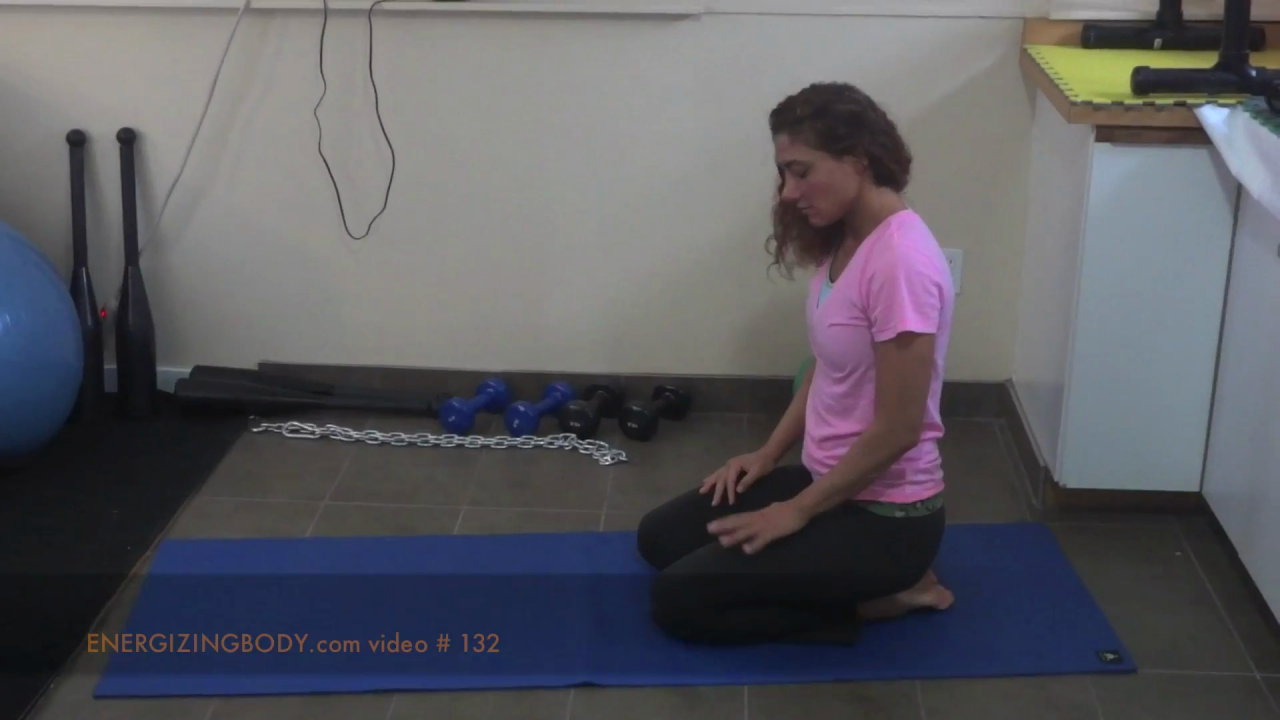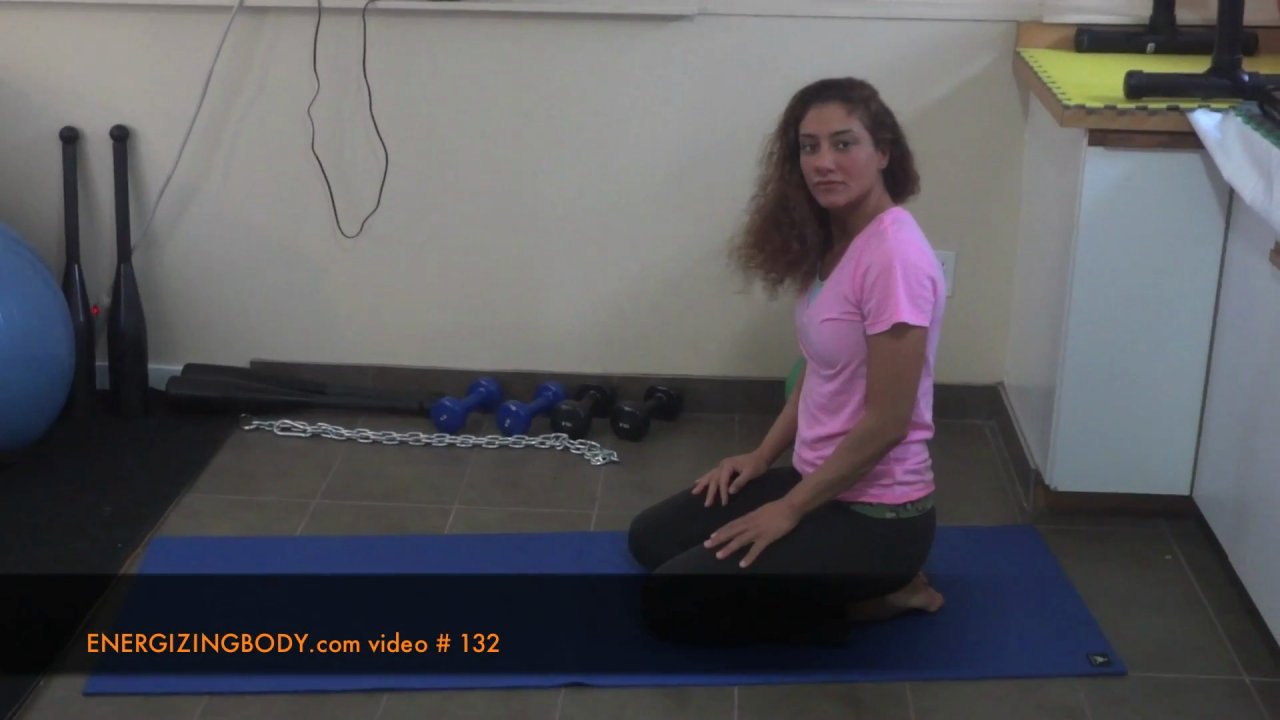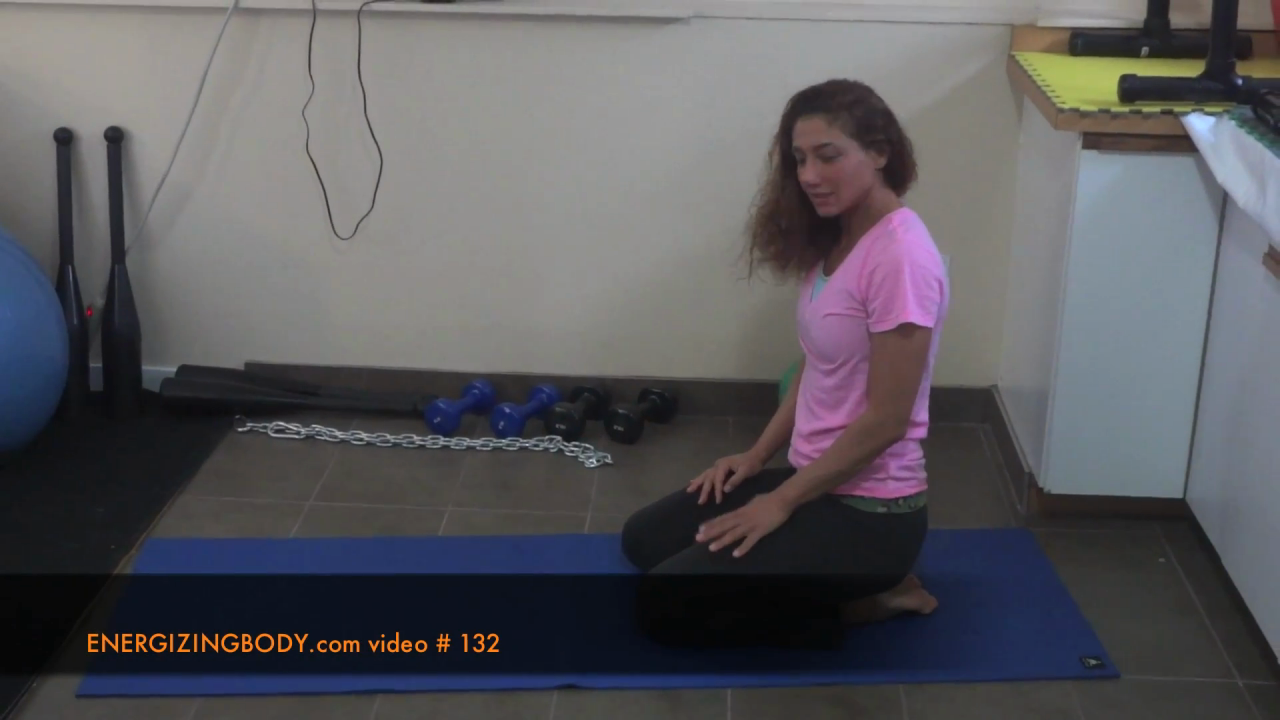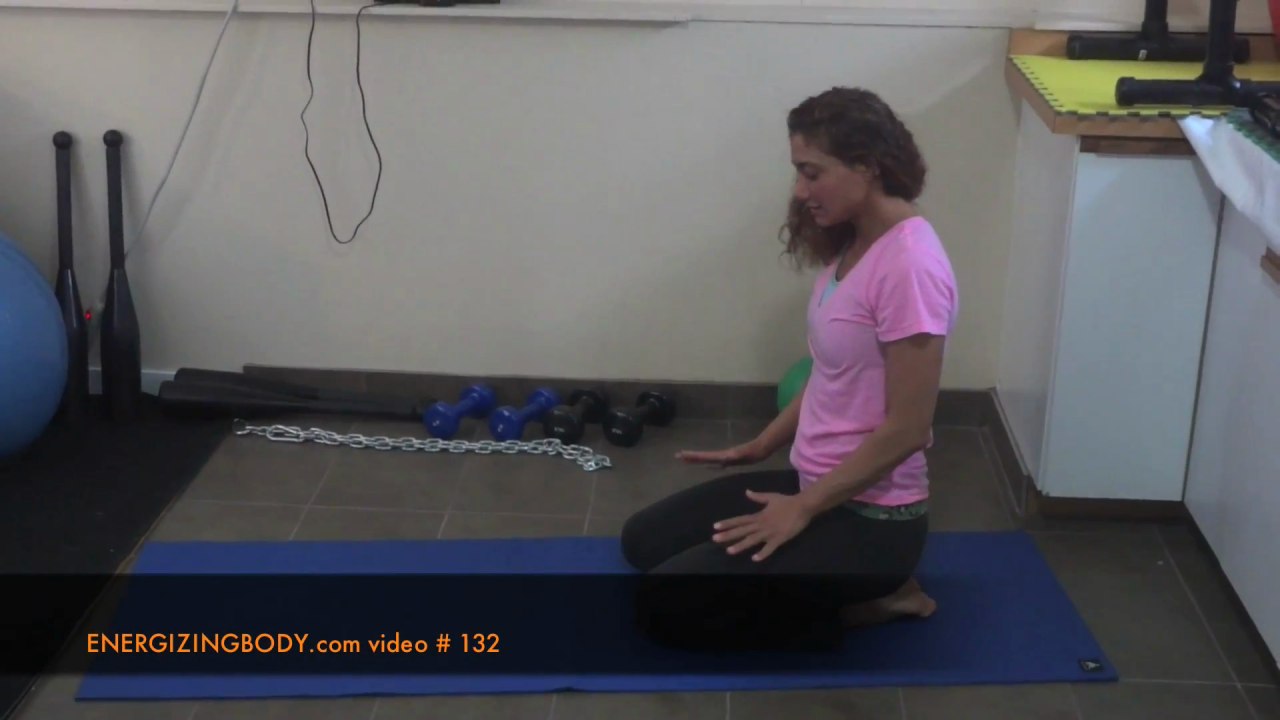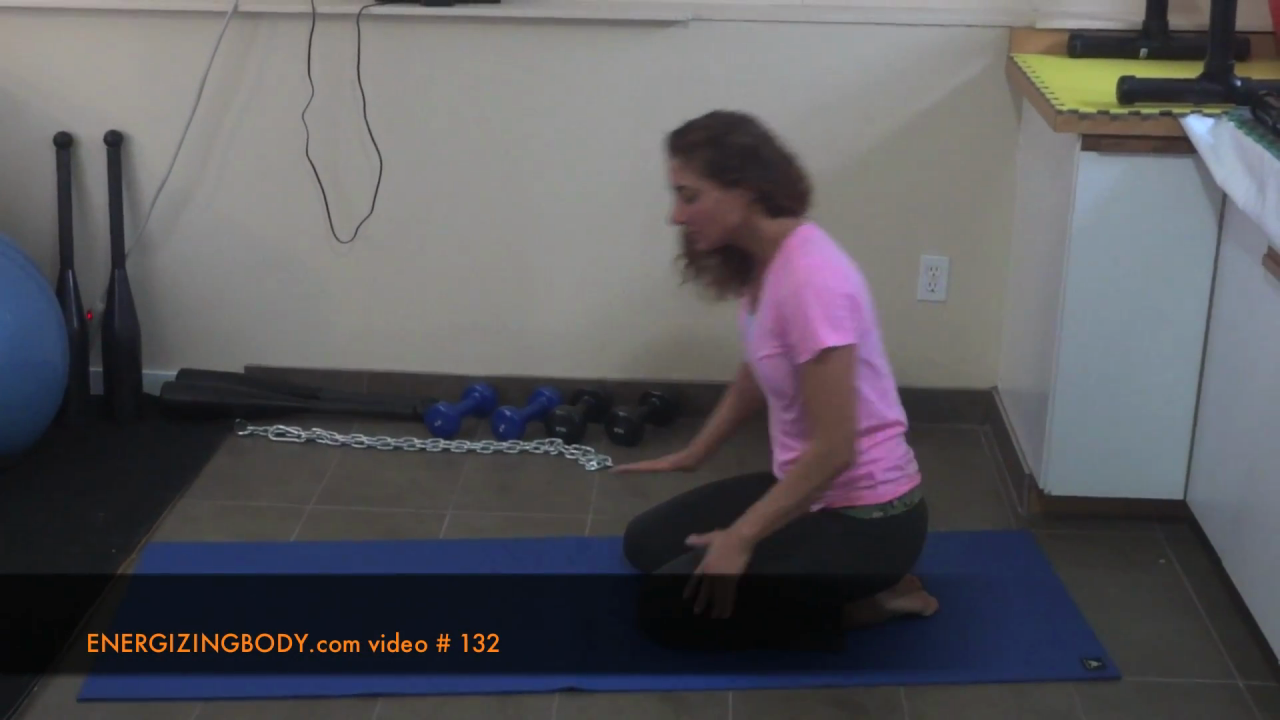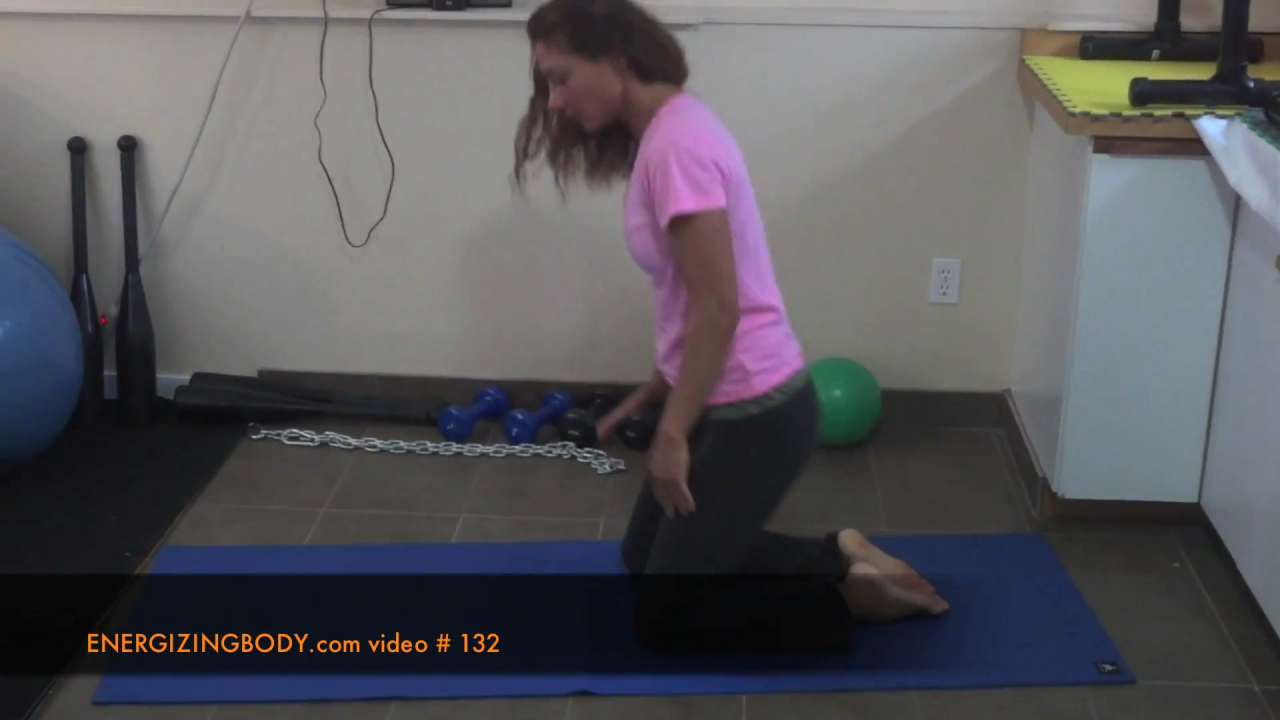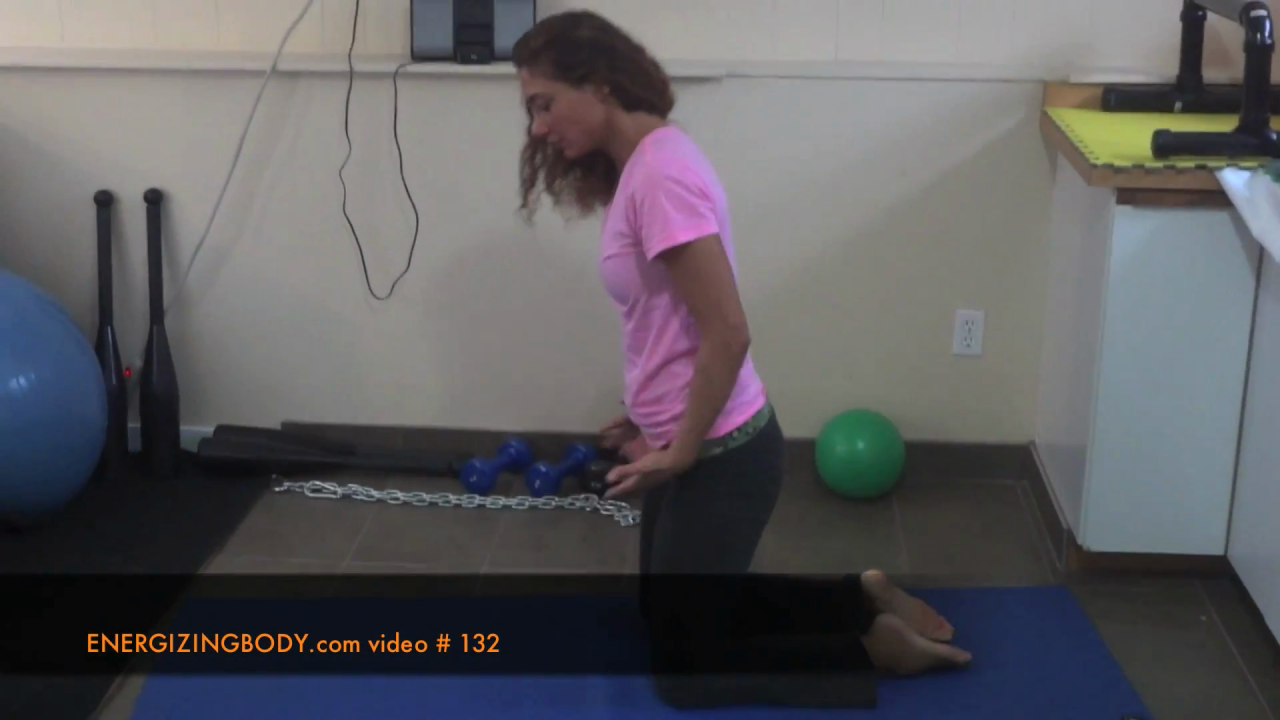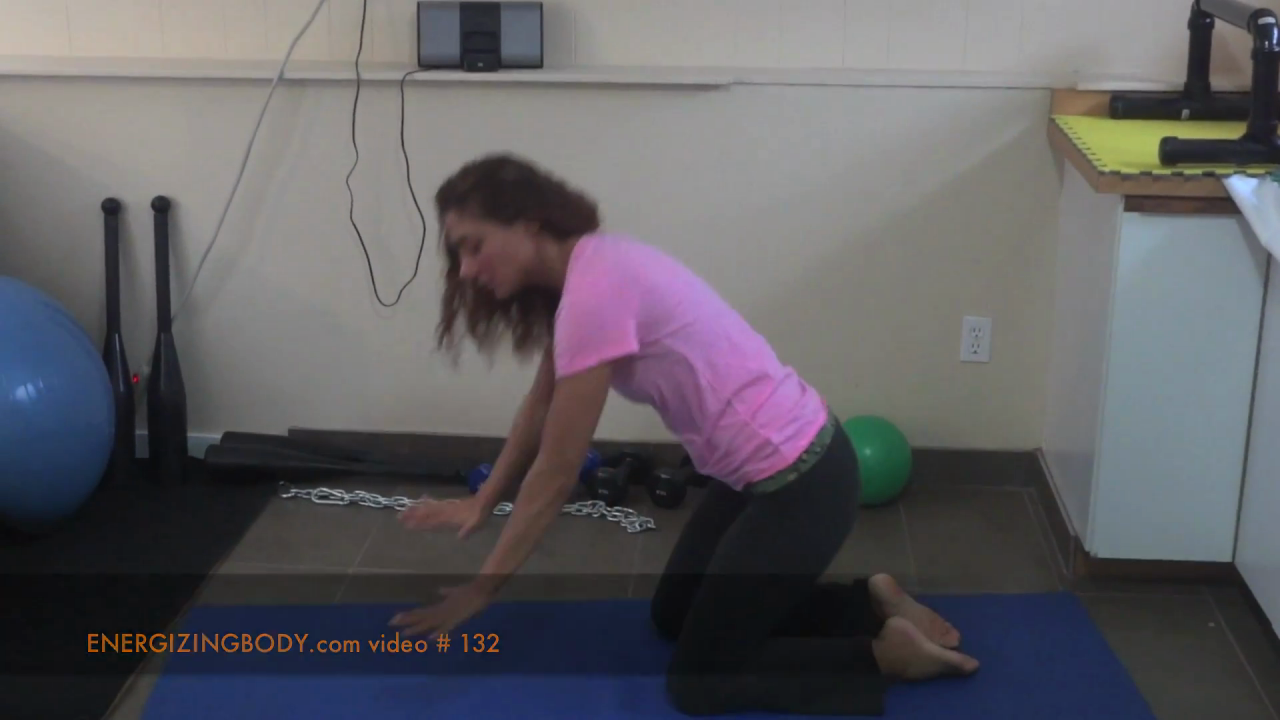
dt=0.5s
person 1, frame 1
left shoulder: (900, 262)
right shoulder: (843, 242)
left elbow: (899, 430)
left wrist: (798, 511)
right wrist: (768, 454)
left hip: (885, 513)
right hip: (832, 479)
left knee: (679, 602)
right knee: (659, 537)
left ankle: (885, 593)
right ankle: (868, 579)
person 1, frame 2
left shoulder: (893, 258)
right shoulder: (831, 241)
left elbow: (887, 424)
left wrist: (790, 510)
right wrist: (762, 457)
left hip: (877, 513)
right hip: (825, 481)
left knee: (671, 602)
right knee: (651, 538)
left ankle: (878, 595)
right ankle: (860, 582)
person 1, frame 3
left shoulder: (900, 259)
right shoulder: (835, 240)
left elbow: (886, 421)
left wrist: (782, 502)
right wrist: (757, 456)
left hip: (869, 511)
right hip: (819, 478)
left knee: (667, 606)
right knee: (644, 539)
left ankle: (867, 597)
right ankle: (848, 579)
person 1, frame 4
left shoulder: (909, 268)
right shoulder: (854, 245)
left elbow: (908, 430)
left wrist: (803, 510)
right wrist: (758, 446)
left hip: (871, 516)
right hip: (820, 483)
left knee: (665, 606)
right knee: (644, 540)
left ankle: (865, 599)
right ankle: (851, 582)
person 1, frame 5
left shoulder: (807, 281)
right shoulder: (761, 259)
left elbow: (830, 447)
left wrist: (740, 537)
right wrist: (695, 450)
left hip: (868, 518)
right hip: (814, 493)
left knee: (673, 608)
right knee: (645, 544)
left ankle: (855, 602)
right ankle: (855, 578)
person 1, frame 6
left shoulder: (675, 144)
right shoulder: (665, 130)
left elbow: (718, 310)
left wrist: (673, 434)
right wrist: (659, 386)
left hip: (754, 412)
right hip: (724, 402)
left knee: (666, 615)
right knee: (642, 556)
left ankle: (848, 595)
right ankle: (836, 555)
person 1, frame 7
left shoulder: (661, 174)
right shoulder: (648, 161)
left elbow: (726, 337)
left wrist: (675, 449)
right wrist: (655, 415)
left hip: (718, 452)
right hip: (695, 439)
left knee: (686, 673)
right knee: (671, 613)
left ankle: (875, 646)
right ankle: (861, 598)
person 1, frame 8
left shoulder: (594, 291)
right shoulder: (590, 265)
left elbow: (558, 469)
right elbow: (541, 405)
left wrist: (480, 589)
right wrist: (481, 503)
left hip: (801, 483)
right hip: (766, 468)
right knee: (672, 616)
left ankle: (887, 650)
right ankle: (867, 602)
